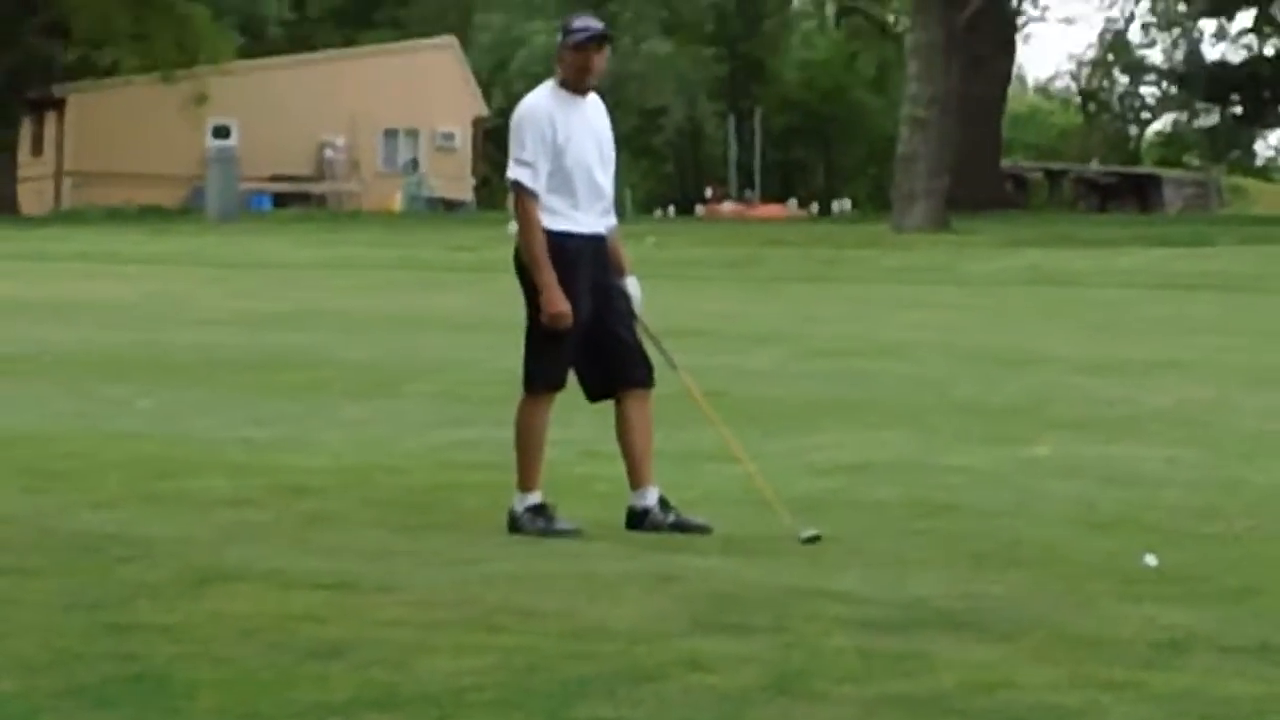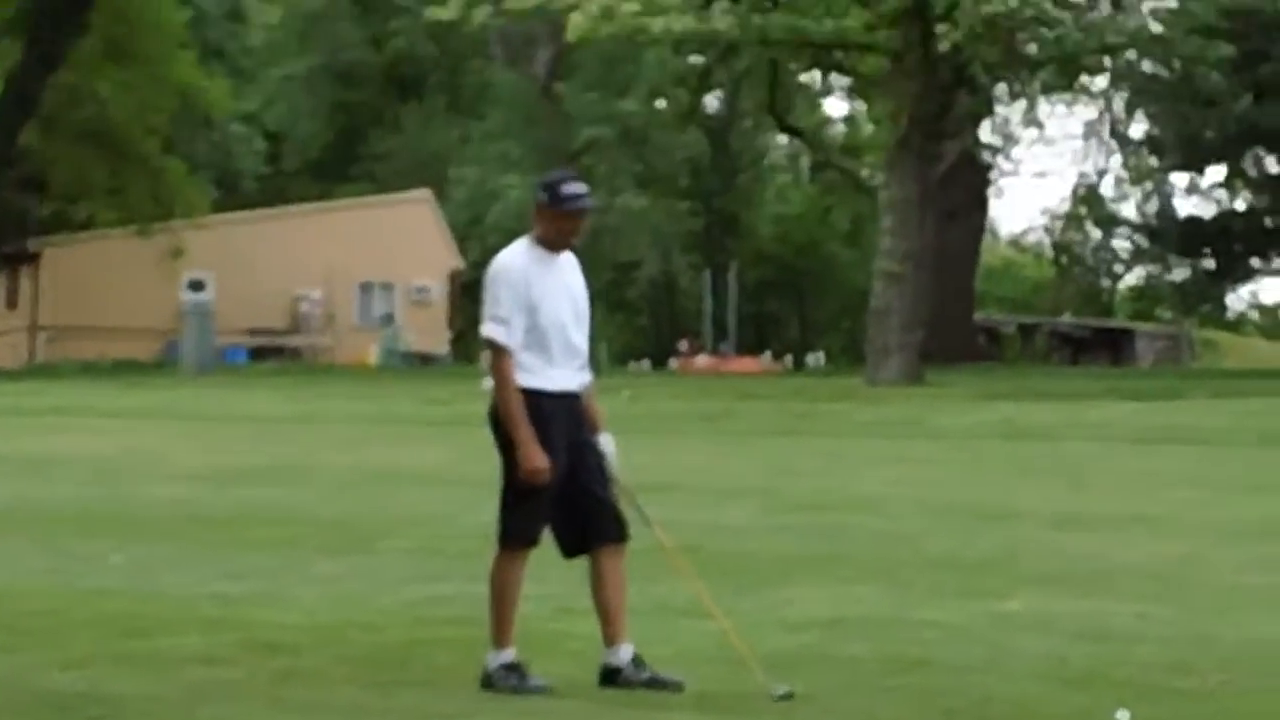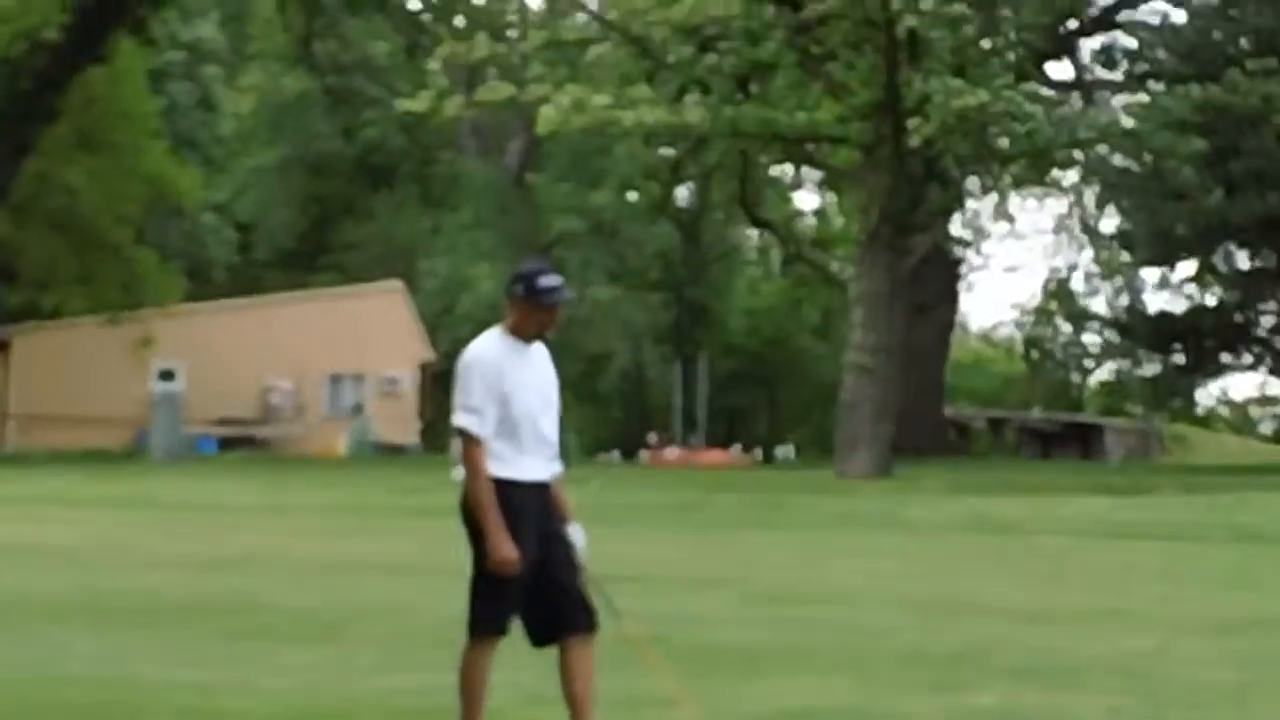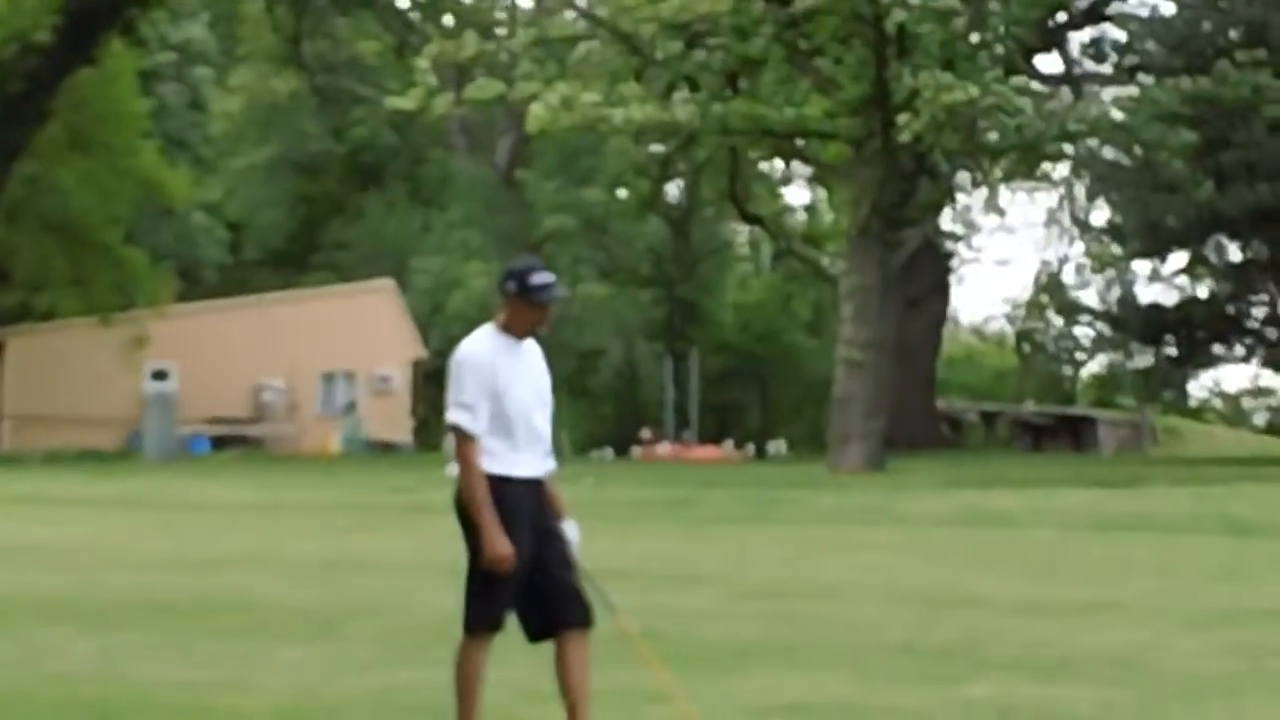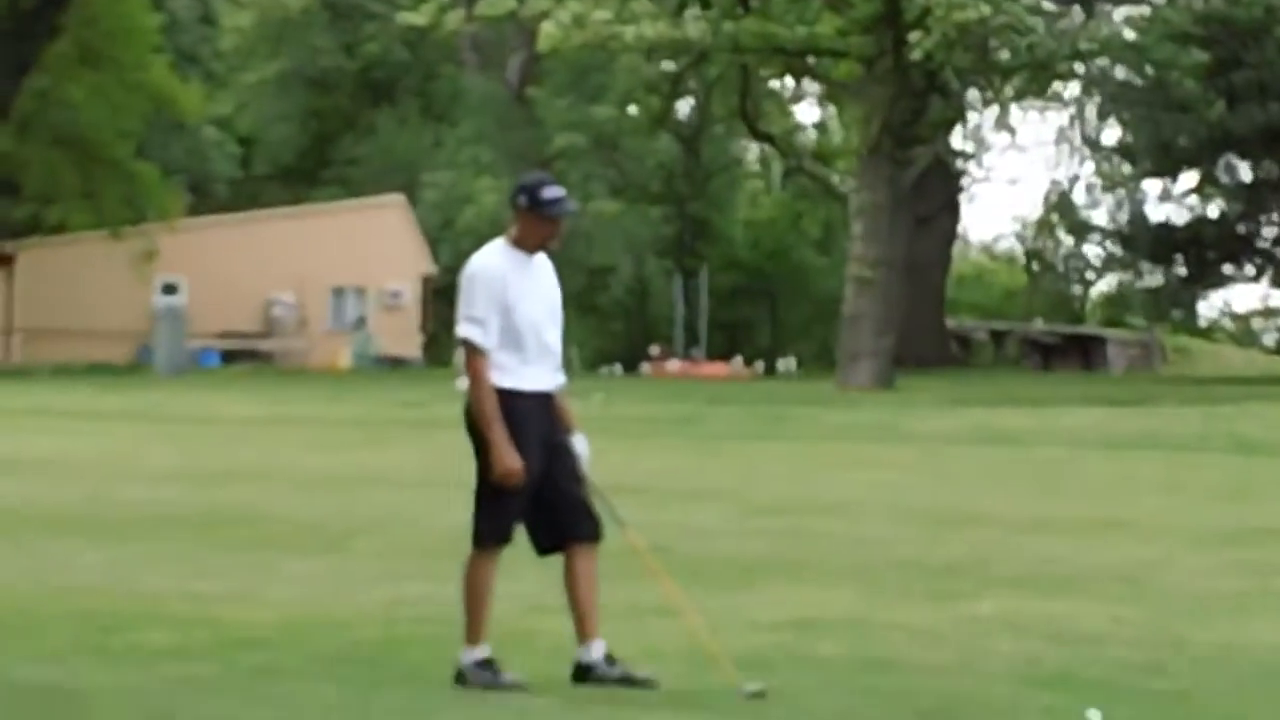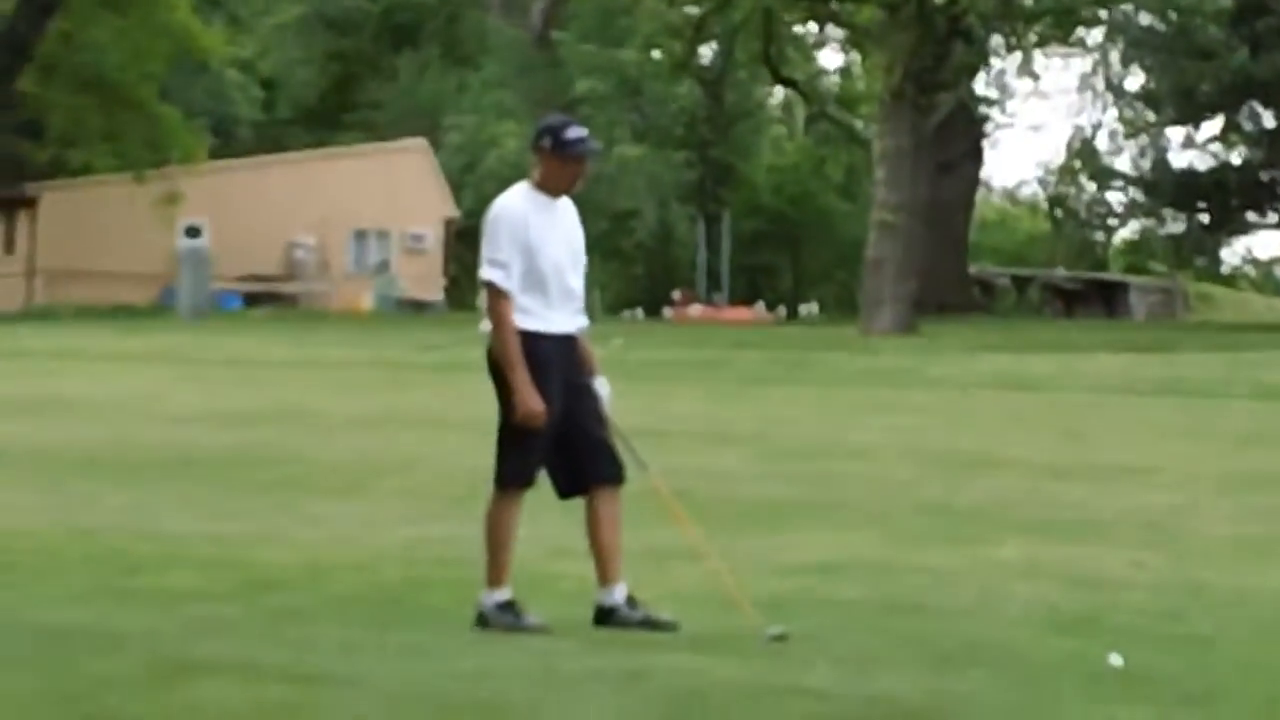
dt=0.2s
person 1, frame 1
left shoulder: (596, 107)
right shoulder: (537, 110)
right elbow: (526, 204)
left wrist: (623, 269)
right wrist: (548, 286)
left hip: (595, 254)
right hip: (555, 250)
left knee: (634, 376)
right knee: (543, 383)
left ankle: (645, 502)
right ankle: (527, 503)
person 1, frame 2
left shoulder: (571, 266)
right shoulder: (513, 267)
right elbow: (503, 363)
left wrist: (597, 426)
right wrist: (527, 444)
left hip: (570, 409)
right hip: (532, 410)
left knee: (608, 535)
right knee: (518, 540)
left ankle: (621, 661)
right ankle: (502, 660)
person 1, frame 3
left shoulder: (541, 354)
right shoulder: (484, 357)
right elbow: (473, 452)
left wrist: (566, 516)
right wrist: (496, 535)
left hip: (539, 500)
right hip: (501, 497)
left knee: (577, 621)
right knee: (488, 629)
person 1, frame 4
left shoulder: (532, 352)
right shoulder: (475, 355)
right elbow: (467, 449)
left wrist: (560, 512)
right wrist: (490, 531)
left hip: (534, 496)
right hip: (495, 494)
left knee: (572, 616)
right knee: (483, 623)
person 1, frame 5
left shoulder: (544, 266)
right shoulder: (487, 268)
right elbow: (477, 362)
left wrist: (570, 427)
right wrist: (499, 444)
left hip: (543, 411)
right hip: (505, 407)
left knee: (581, 531)
right knee: (491, 538)
left ankle: (592, 656)
right ankle: (474, 658)
person 1, frame 6
left shoulder: (566, 209)
right shoulder: (512, 210)
right elbow: (500, 304)
left wrist: (592, 369)
right wrist: (522, 386)
left hip: (566, 353)
right hip: (527, 351)
left knee: (604, 474)
right knee: (514, 480)
left ankle: (613, 599)
right ankle: (495, 600)
